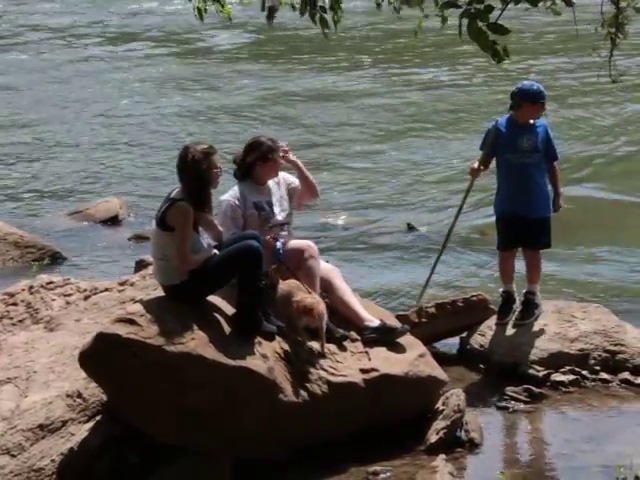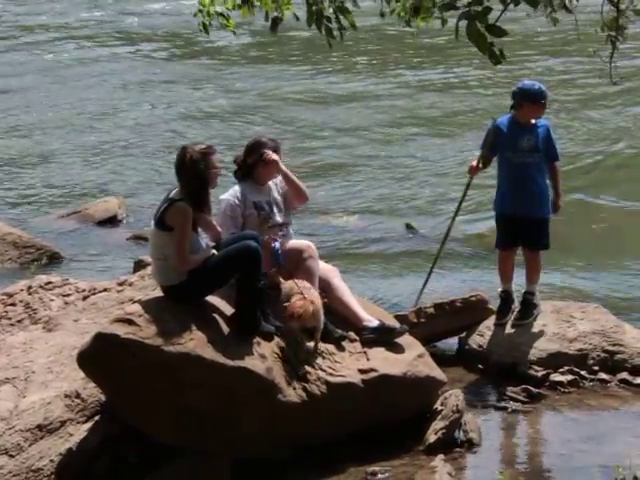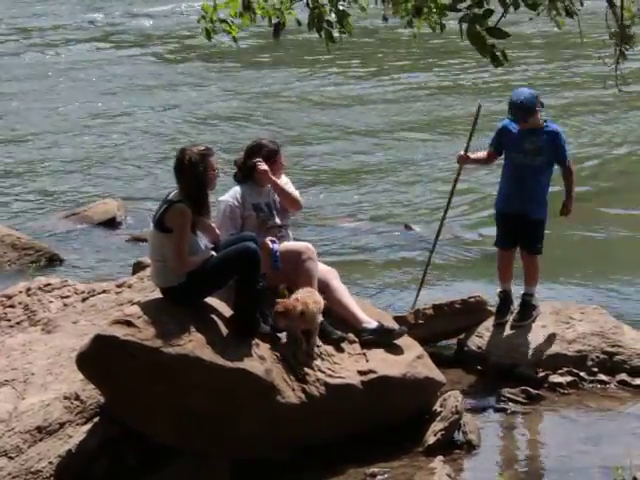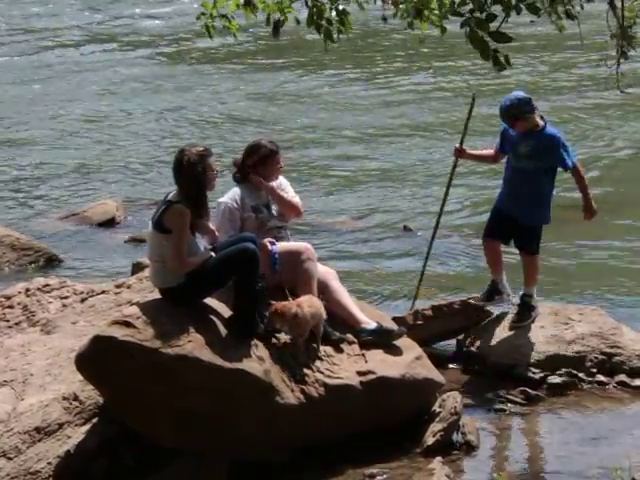
dt=0.3s
person 1, frame 1
left shoulder: (542, 128)
right shoulder: (499, 128)
left elbow: (551, 163)
right elbow: (486, 159)
left wrist: (557, 193)
right wrist: (477, 168)
left hip: (537, 205)
right hip: (508, 205)
left knee: (532, 252)
right knee: (506, 252)
left ankle: (532, 298)
right ankle: (507, 296)
person 1, frame 2
left shoulder: (544, 128)
right shoulder: (500, 128)
left elbow: (552, 164)
right elbow: (486, 158)
left wrist: (557, 195)
right wrist: (477, 166)
left hip: (537, 205)
right hip: (507, 204)
left knee: (532, 252)
right knee: (505, 251)
left ankle: (531, 298)
right ankle: (506, 296)
person 1, frame 3
left shoulder: (553, 133)
right shoulder: (507, 128)
left elbow: (567, 168)
right elbow: (491, 155)
left wrist: (569, 198)
right wrist: (469, 158)
left hip: (534, 207)
right hip: (507, 204)
left knee: (529, 254)
right knee: (505, 251)
left ankle: (529, 300)
right ankle: (505, 297)
person 1, frame 4
left shoulder: (551, 138)
right shoulder: (509, 131)
left elbow: (576, 169)
right elbow: (496, 155)
left wrist: (587, 201)
right wrist: (468, 155)
left hip: (533, 208)
right hip: (506, 202)
left knee: (528, 254)
right knee: (489, 241)
left ankle: (529, 300)
right ankle: (499, 286)
person 2, frame 1
left shoulder: (281, 182)
right shoulder: (234, 199)
left elbow: (312, 194)
left wrist: (295, 162)
left hip: (290, 256)
left knee: (331, 273)
right knee: (308, 248)
left ankle: (368, 323)
person 2, frame 2
left shoulder: (278, 181)
right shoulder: (233, 198)
left elbow: (302, 199)
left wrist: (282, 169)
left hip: (290, 256)
left knee: (329, 273)
right knee: (306, 248)
left ankle: (367, 323)
person 2, frame 3
left shoulder: (278, 181)
right shoulder: (233, 199)
left elbow: (297, 206)
left wrist: (271, 179)
left knee: (328, 274)
right knee: (305, 249)
left ankle: (366, 325)
person 2, frame 4
left shoulder: (278, 183)
right shoulder: (232, 201)
left elbow: (297, 211)
left wrist: (268, 190)
left hip: (288, 260)
left knee: (328, 276)
right knee: (304, 250)
left ankle: (365, 326)
person 3, frame 1
left shoulder: (185, 196)
right shoulder: (182, 207)
left elbow: (218, 235)
right elbow: (183, 263)
right wrist: (210, 253)
left hip: (185, 275)
right hip: (180, 284)
left knee: (251, 237)
right knee: (251, 251)
left ankle: (259, 311)
right ankle: (248, 320)
person 3, frame 2
left shoulder: (182, 196)
right shoulder: (182, 207)
left elbow: (216, 235)
right elbow: (182, 262)
right wrist: (209, 253)
left hip: (184, 275)
right hip: (179, 285)
left knee: (250, 238)
right knee: (249, 252)
left ankle: (258, 312)
right ankle: (247, 321)
person 3, frame 3
left shoulder: (182, 198)
right shoulder: (181, 209)
left elbow: (214, 237)
right elbow: (180, 264)
right wrist: (208, 255)
left hip: (181, 277)
right hip: (178, 286)
left knee: (249, 239)
right knee: (248, 253)
left ankle: (258, 313)
right ankle: (247, 322)
person 3, frame 4
left shoulder: (180, 198)
right shoulder: (179, 210)
left elbow: (212, 236)
right elbow: (179, 265)
right wrist: (207, 256)
left hip: (182, 277)
right hip: (177, 287)
left knee: (248, 240)
right knee: (247, 253)
left ankle: (258, 313)
right ankle: (246, 323)
